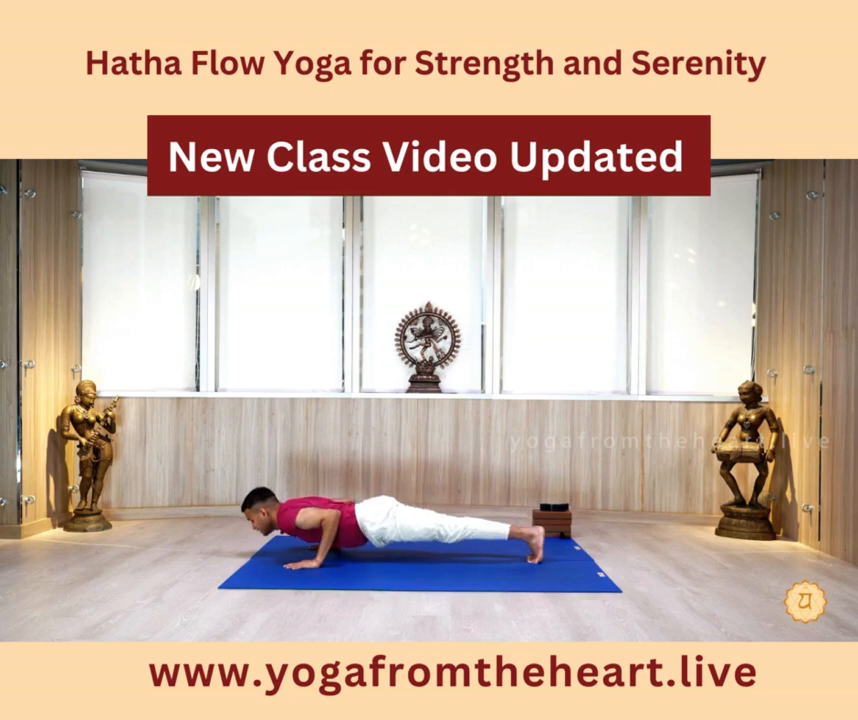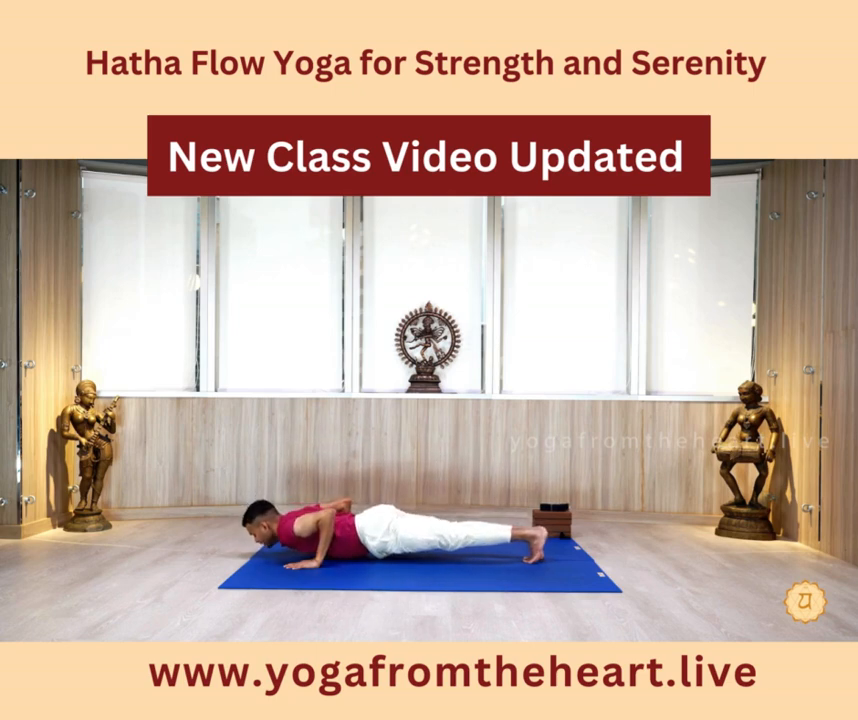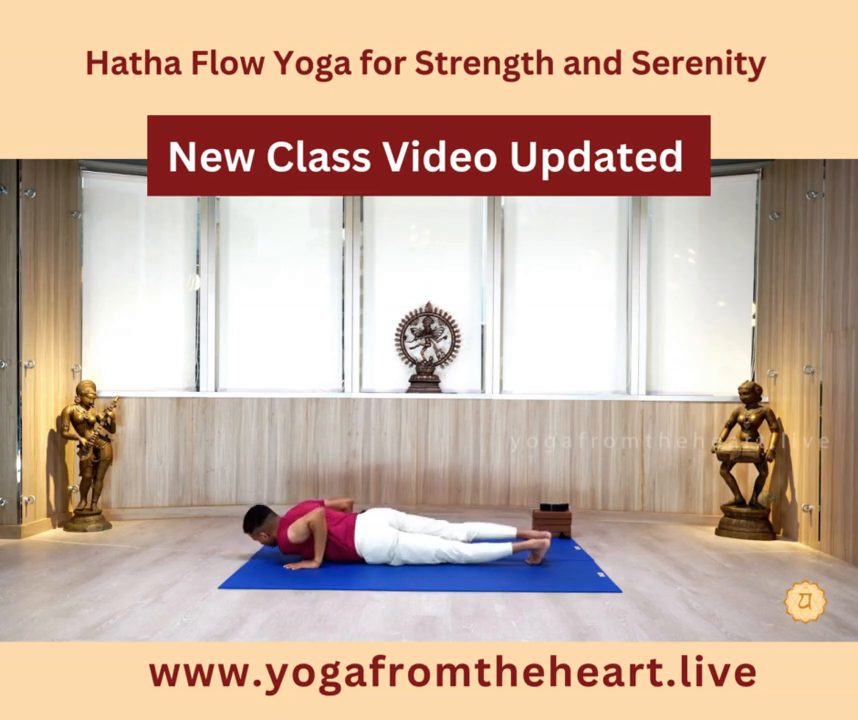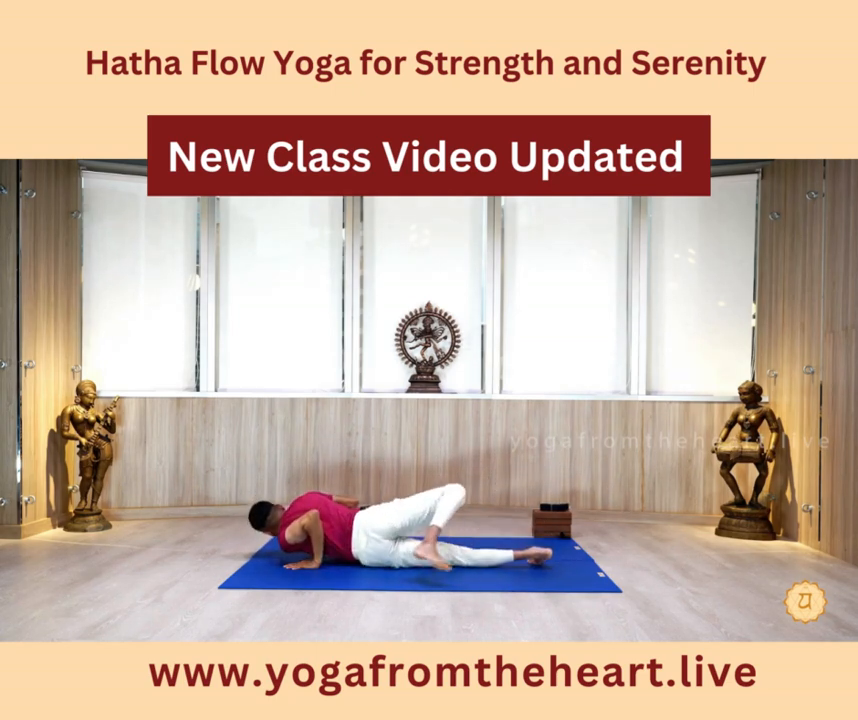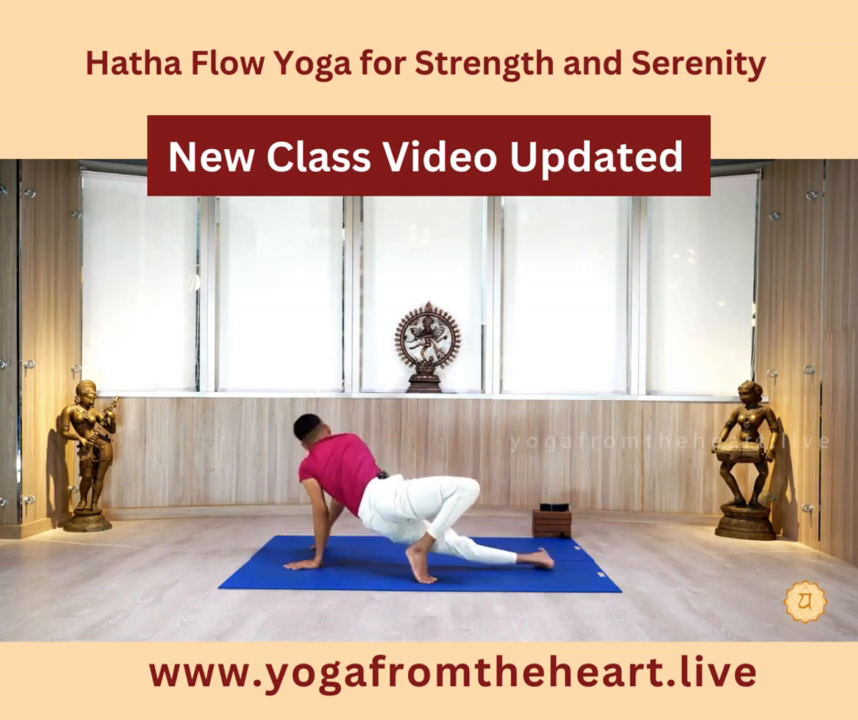
dt=1s
person 1, frame 1
left shoulder: (287, 517)
right shoulder: (295, 506)
left elbow: (333, 515)
left wrist: (318, 559)
right wrist: (333, 543)
left hip: (375, 521)
right hip: (376, 511)
left knee: (447, 530)
right knee: (449, 526)
left ankle: (527, 533)
right ankle: (526, 531)
person 1, frame 2
left shoulder: (287, 530)
right shoulder: (298, 518)
left elbow: (328, 515)
right elbow: (344, 503)
left wrist: (318, 559)
left hip: (376, 534)
right hip: (377, 519)
left knee: (449, 539)
right knee: (453, 531)
left ankle: (529, 535)
right ankle: (530, 531)
person 1, frame 3
left shoulder: (286, 539)
right shoulder: (299, 510)
left elbow: (318, 516)
right elbow: (347, 502)
left wrist: (316, 560)
left hip: (375, 546)
right hip: (377, 517)
left knee: (454, 552)
right knee: (459, 533)
left ankle: (531, 545)
right ankle: (532, 534)
person 1, frame 4
left shoulder: (287, 538)
right shoulder: (305, 499)
left elbow: (311, 519)
right elbow: (352, 502)
left wrist: (316, 559)
left hip: (369, 551)
right hip: (373, 521)
person 1, frame 5
left shoulder: (306, 467)
right shoulder: (350, 439)
left elbow: (320, 510)
left wrist: (318, 558)
left hip: (374, 518)
right hip: (385, 495)
left knee: (456, 544)
right knee: (468, 487)
